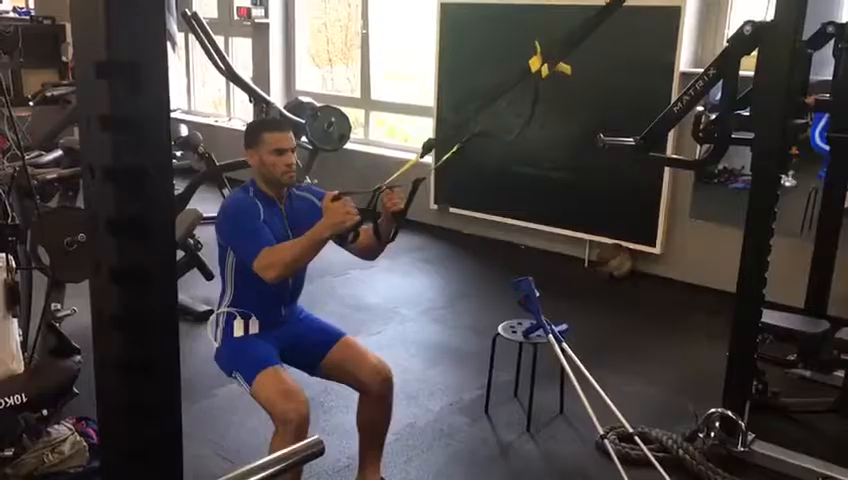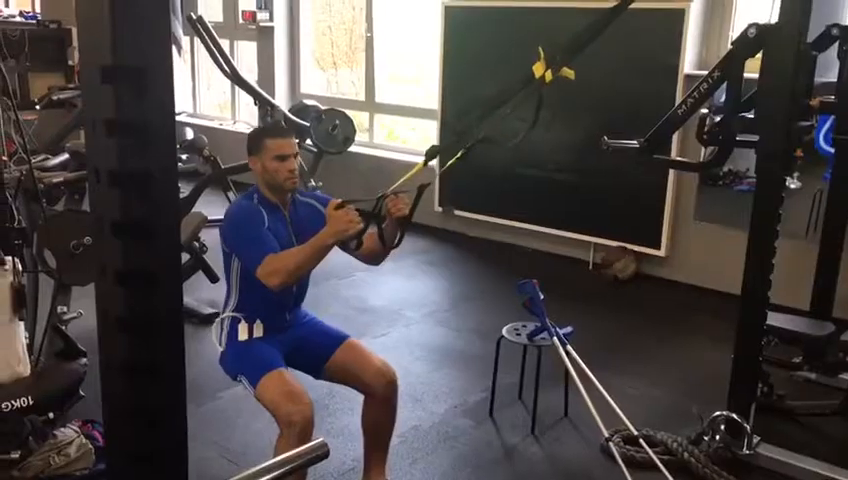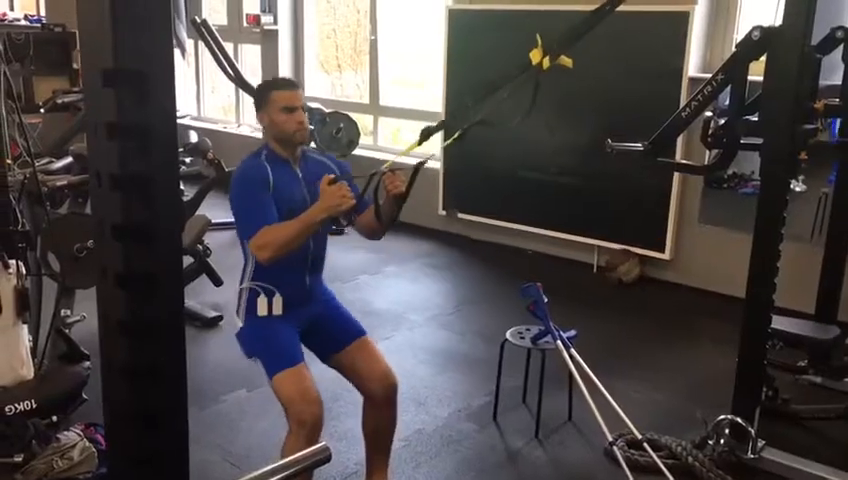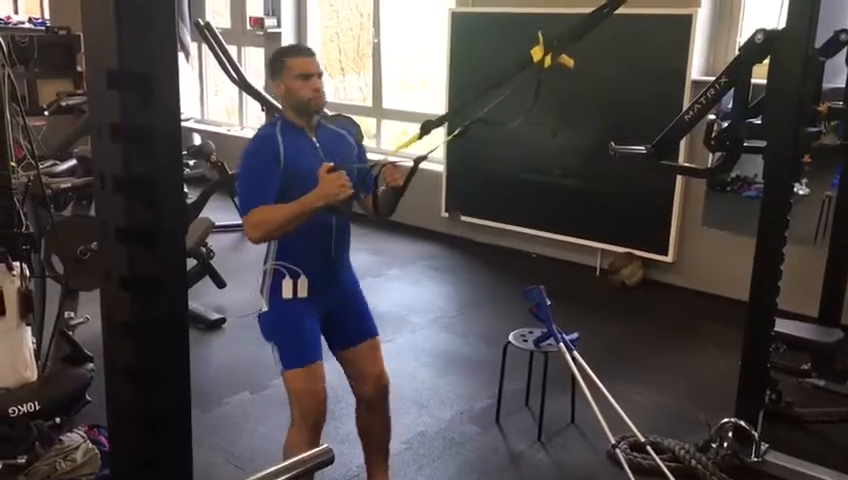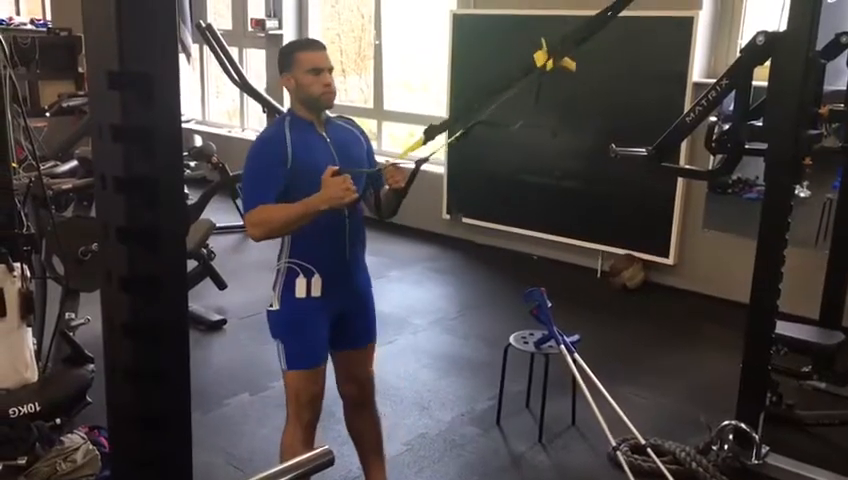
dt=0.3s
person 1, frame 1
left shoulder: (308, 198)
right shoulder: (239, 208)
left elbow: (366, 248)
right elbow: (270, 269)
left wrist: (388, 219)
right wrist: (327, 227)
left hip: (292, 318)
right hip: (243, 330)
left knee: (378, 378)
right knee: (293, 412)
person 1, frame 2
left shoulder: (312, 204)
right shoulder: (243, 215)
left elbow: (370, 254)
right elbow: (274, 275)
left wrist: (393, 225)
right wrist: (330, 234)
left hip: (296, 323)
right hip: (248, 334)
left knee: (382, 380)
right knee: (298, 414)
person 1, frame 3
left shoulder: (327, 166)
right shoulder: (252, 175)
left elbow: (371, 229)
right elbow: (263, 248)
left wrist: (391, 200)
right wrist: (321, 210)
left hip: (316, 297)
right hip: (268, 307)
left knee: (381, 386)
right knee: (307, 415)
person 1, frame 4
left shoulder: (343, 139)
right shoulder: (266, 147)
left elbow: (375, 209)
right elbow: (256, 227)
left wrist: (391, 189)
right wrist: (317, 197)
left hip: (341, 281)
right hip: (291, 290)
left knee: (375, 388)
right knee: (310, 411)
person 1, frame 5
left shoulder: (352, 134)
right shoulder: (274, 143)
left elbow: (380, 209)
right elbow: (257, 225)
left wrist: (394, 190)
right wrist: (321, 199)
left hip: (354, 282)
right hip: (303, 288)
left knee: (360, 394)
right knee: (304, 412)
